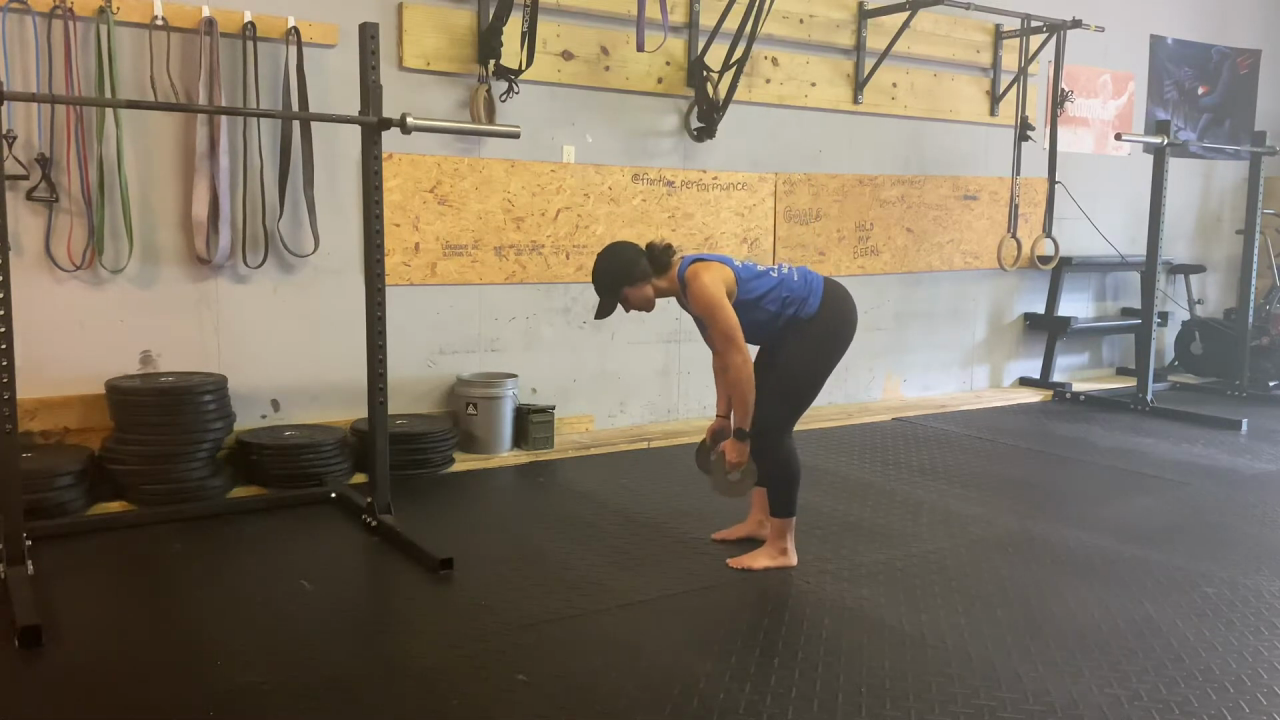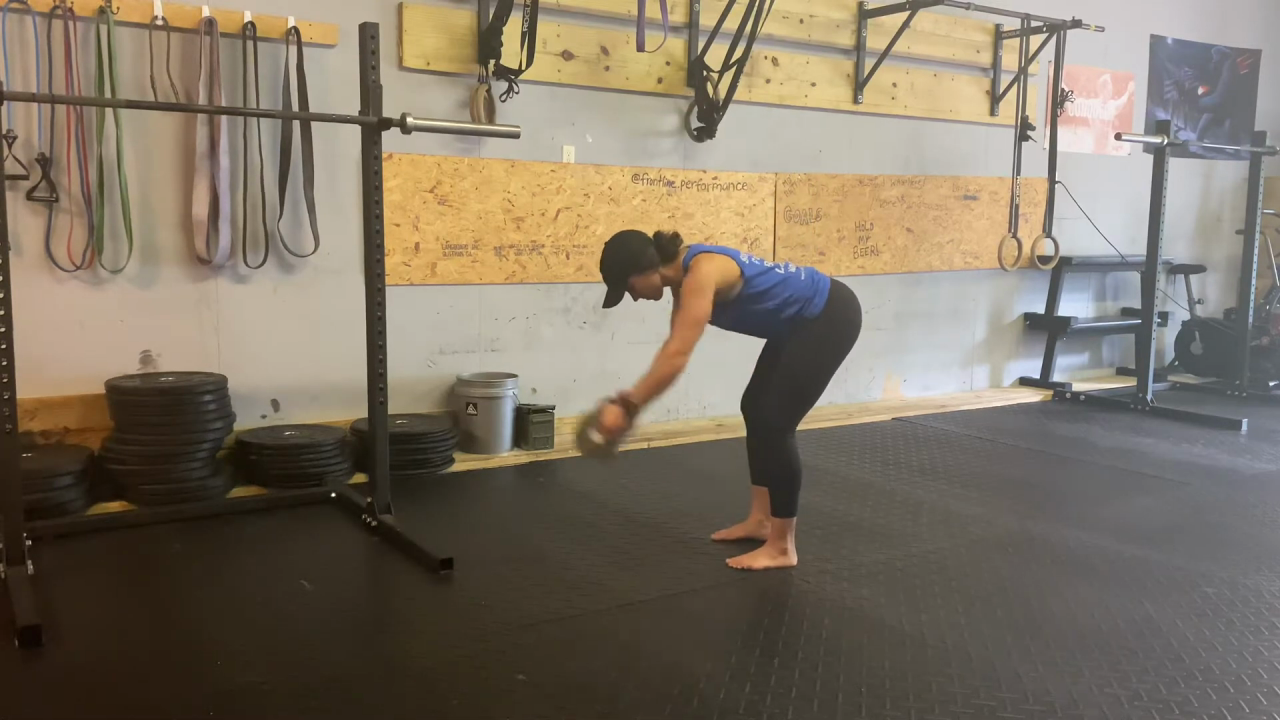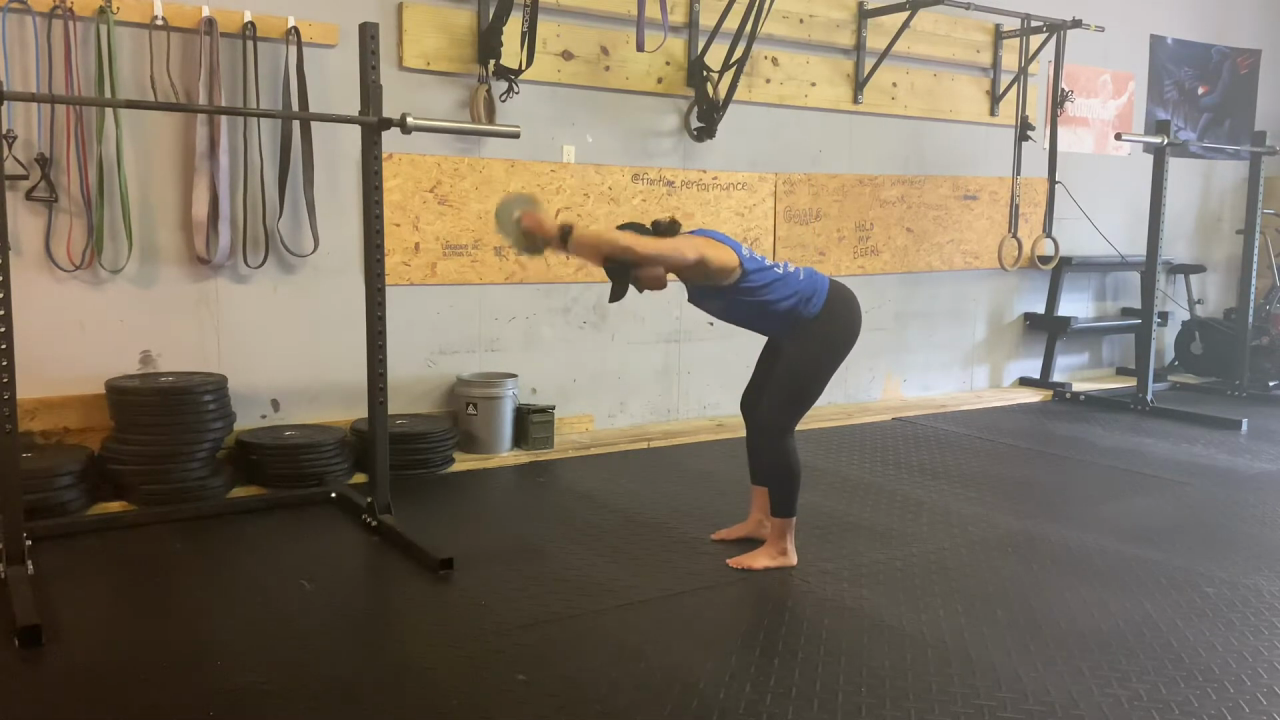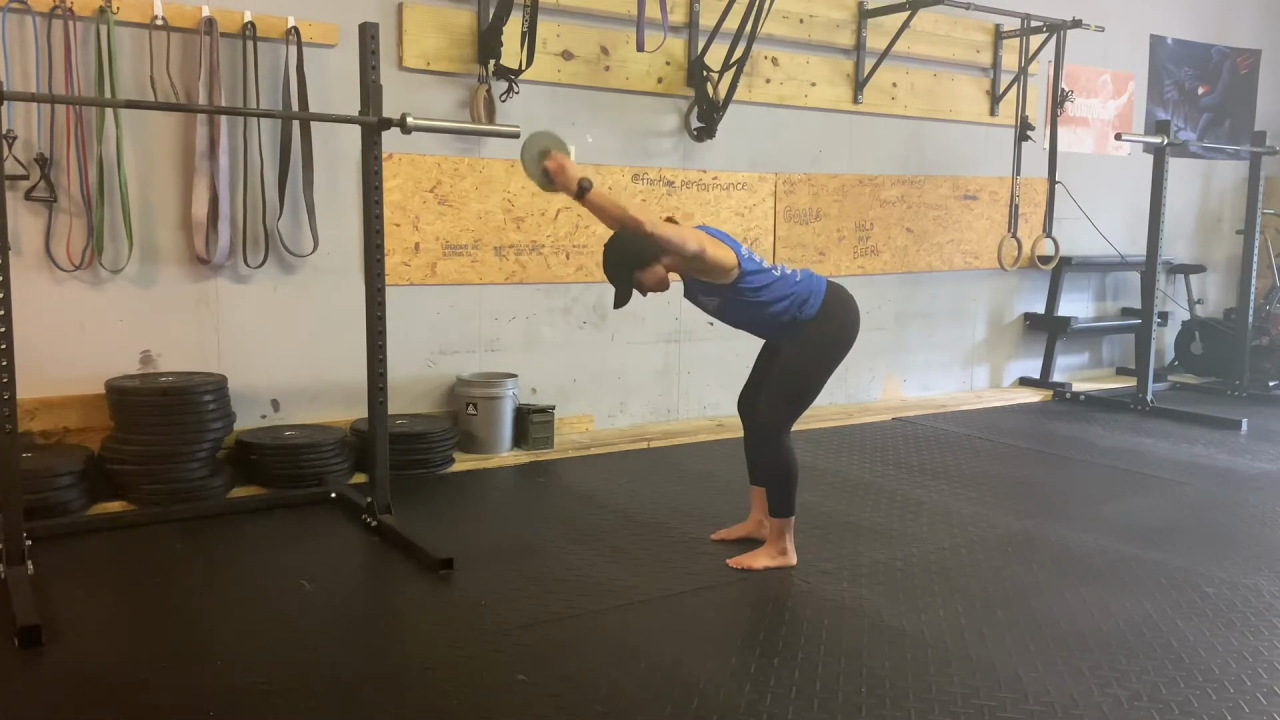
dt=0.3s
person 1, frame 1
left shoulder: (699, 284)
right shoulder: (683, 281)
left elbow: (740, 363)
right elbow: (723, 353)
left wrist: (739, 436)
right wrist: (723, 417)
left hip: (826, 316)
right hip: (799, 319)
left knee: (771, 424)
right knee: (755, 417)
left ankle: (781, 546)
right ankle: (760, 519)
person 1, frame 2
left shoulder: (703, 273)
right shoulder: (685, 271)
left elbow: (677, 355)
right elbow: (673, 347)
left wrist: (627, 407)
right wrist: (629, 400)
left hip: (832, 318)
right hip: (803, 321)
left knee: (776, 423)
right knee: (756, 407)
left ankle: (782, 547)
right ankle: (761, 519)
person 1, frame 3
left shoulder: (696, 253)
right shoulder: (685, 252)
left elbow: (632, 246)
right elbow: (629, 252)
left wrist: (560, 233)
right wrist: (560, 237)
left hip: (829, 317)
right hip: (800, 320)
left knee: (773, 424)
right knee: (755, 408)
left ankle: (781, 547)
right ankle: (761, 519)
person 1, frame 4
left shoulder: (697, 254)
right shoulder: (684, 254)
left elbow: (643, 225)
right elbow: (631, 227)
left wrist: (578, 185)
right wrist: (578, 189)
left hip: (828, 317)
right hip: (798, 321)
left knee: (769, 421)
right knee: (753, 409)
left ankle: (780, 545)
right ankle: (760, 518)
